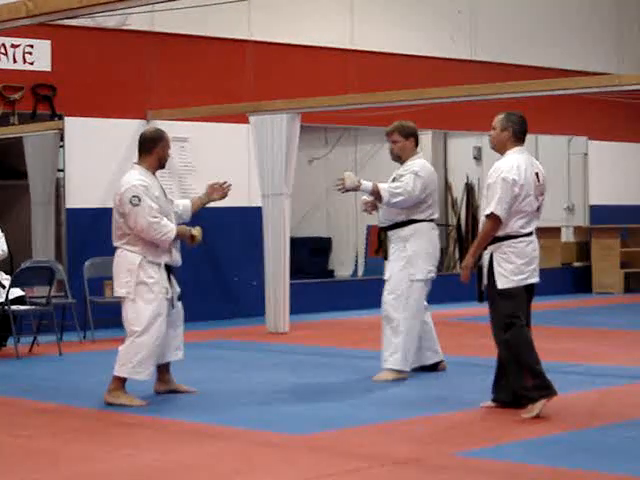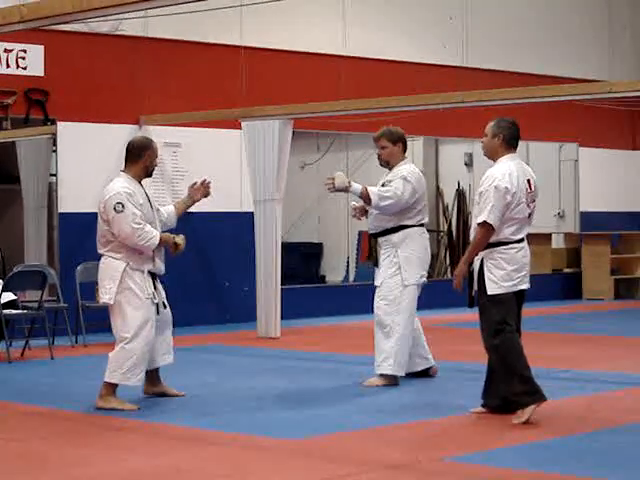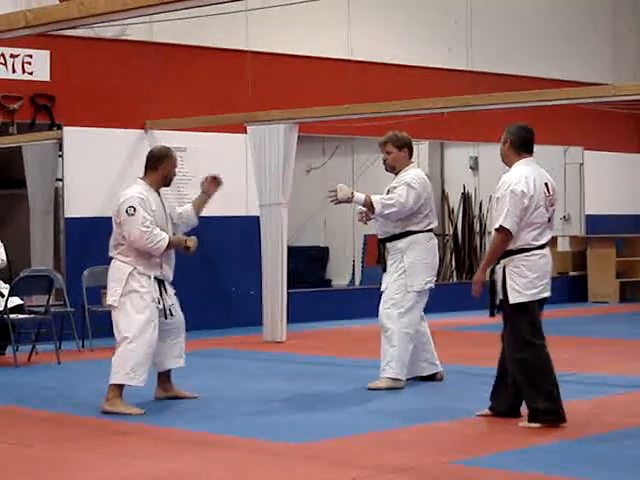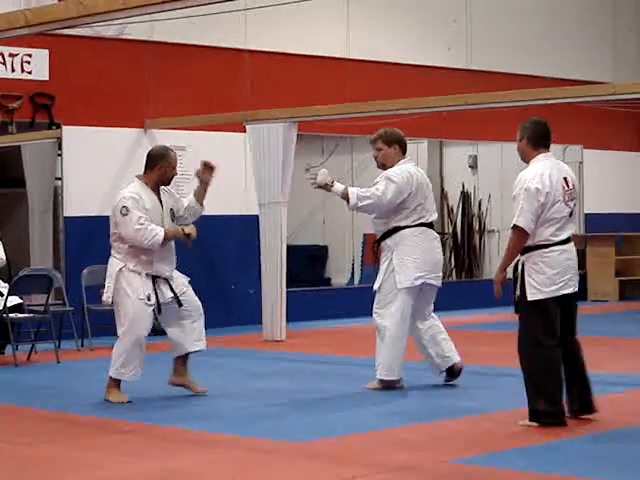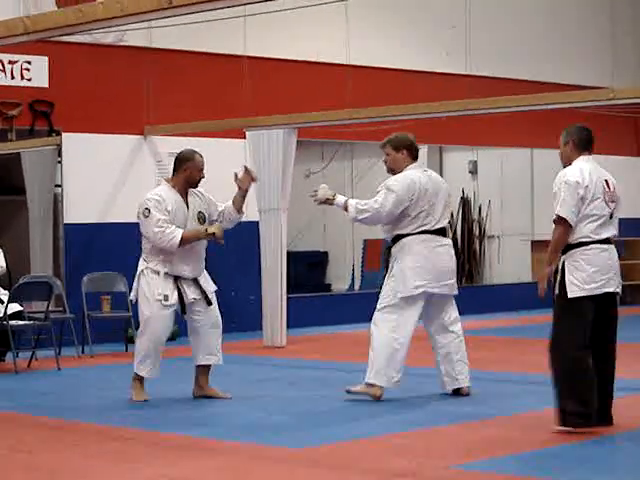
dt=0.5s
person 1, frame 1
left shoulder: (505, 167)
right shoulder: (533, 165)
left elbow: (494, 219)
left wrist: (471, 255)
left hip: (506, 254)
right hip: (524, 249)
left knee: (509, 327)
right knee: (513, 325)
left ankle: (537, 390)
right ankle: (509, 394)
person 1, frame 2
left shoulder: (498, 175)
right shoulder: (526, 173)
left elbow: (486, 226)
left wrist: (464, 262)
left hip: (497, 261)
right hip: (515, 257)
left knee: (499, 334)
right knee: (504, 332)
left ankle: (526, 396)
right ankle: (499, 399)
person 1, frame 3
left shoulder: (514, 179)
right shoulder: (543, 177)
left elbow: (504, 233)
left wrist: (482, 269)
left hip: (519, 268)
right hip: (537, 262)
left knee: (526, 343)
right knee: (515, 339)
left ankle: (548, 411)
right ankle: (505, 404)
person 1, frame 4
left shoulder: (531, 177)
right shoulder: (565, 171)
left elbow: (521, 231)
left wrist: (502, 268)
left hip: (541, 265)
right hip: (566, 259)
left knee: (537, 343)
right knee: (565, 338)
left ankle: (546, 412)
right ankle: (581, 402)
person 1, frame 5
left shoulder: (571, 175)
right shoulder: (607, 177)
left elbow: (564, 225)
left wrist: (548, 265)
left hip: (581, 265)
right hip: (607, 262)
left knee: (568, 343)
right knee: (602, 344)
left ankle: (576, 415)
right ankle: (599, 412)
person 2, frame 1
left shoulder: (148, 181)
right shoulder: (135, 184)
left elbow: (172, 211)
right elbow: (150, 227)
left wrist: (207, 198)
right wrist: (184, 233)
left hip: (155, 266)
right hip: (140, 266)
left knee: (171, 319)
right knee: (145, 328)
left ankle: (164, 380)
right ankle: (116, 390)
person 2, frame 2
left shoulder: (135, 189)
right shoulder: (120, 191)
left elbow: (159, 218)
right elbow: (133, 234)
left wrist: (189, 200)
right wrist: (168, 240)
left hip: (142, 273)
right hip: (126, 275)
left knee: (159, 323)
right knee: (135, 334)
left ankle: (153, 383)
right ankle: (107, 395)
person 2, frame 3
left shoulder: (154, 197)
right shoulder: (135, 197)
left elbow: (181, 221)
right elbow: (145, 238)
left wrist: (205, 195)
right wrist: (182, 243)
left hip: (152, 277)
right hip: (133, 278)
left knee: (172, 326)
right knee: (138, 336)
left ankle: (165, 386)
right ankle: (113, 398)
person 2, frame 4
left shoulder: (165, 194)
right shoulder: (129, 197)
left elbow: (188, 211)
right elbow: (141, 236)
left wrist: (202, 185)
right wrist: (179, 233)
left hip: (162, 273)
right hip: (132, 276)
left knee: (189, 311)
right knee: (133, 332)
left ankle: (180, 372)
right ankle: (113, 386)
person 2, frame 5
left shoulder: (200, 198)
right shoulder: (155, 199)
left elbow: (227, 217)
right elbow: (163, 237)
left wrist: (242, 191)
right wrist: (203, 233)
left hip: (193, 276)
right hip: (160, 277)
left knee: (208, 324)
right knee: (154, 331)
left ankle: (202, 384)
right ankle: (138, 382)
person 3, frame 1
left shoulder: (419, 170)
right shoulder: (405, 170)
left elbow: (399, 195)
left wrist: (361, 186)
right wrist: (375, 203)
left hip: (414, 242)
right hip: (405, 242)
left knee: (398, 302)
right knee: (413, 304)
left ankle: (396, 365)
right ankle: (431, 358)
person 3, frame 2
left shoulder: (407, 175)
right shoulder: (392, 175)
left elbow: (388, 199)
left wrist: (351, 187)
right wrist: (365, 209)
left hip: (404, 247)
right hip: (394, 248)
left knee: (390, 307)
right knee: (402, 308)
left ankle: (388, 370)
right ankle: (422, 364)
person 3, frame 3
left shoulder: (413, 180)
right shoulder: (402, 180)
left elbow: (394, 206)
left wrist: (355, 197)
right wrist: (371, 213)
left hip: (412, 253)
right hip: (405, 253)
left knee: (394, 311)
right knee: (410, 313)
left ankle: (393, 374)
right ankle: (429, 369)
person 3, frame 4
left shoulder: (397, 175)
right shoulder: (417, 174)
left elbow: (374, 199)
left wrist: (334, 187)
left hip: (407, 249)
right hip: (424, 247)
left knee: (390, 314)
right knee: (422, 313)
left ankle: (389, 375)
right ankle: (448, 361)
person 3, frame 5
left shoulder: (401, 183)
right shoulder: (436, 179)
left elbow: (374, 211)
left wrist: (336, 199)
left hip: (415, 256)
right hip: (440, 253)
left knee: (389, 320)
right knee: (445, 322)
left ankle: (375, 383)
right ankle: (459, 382)
